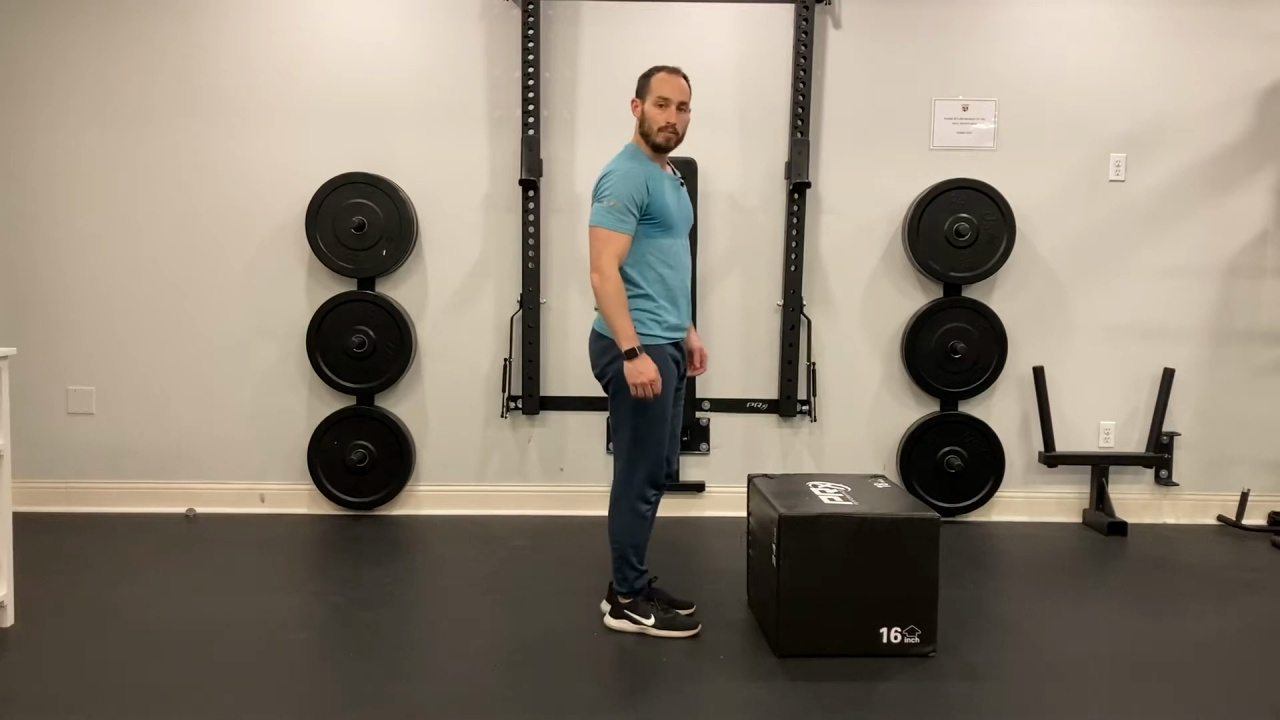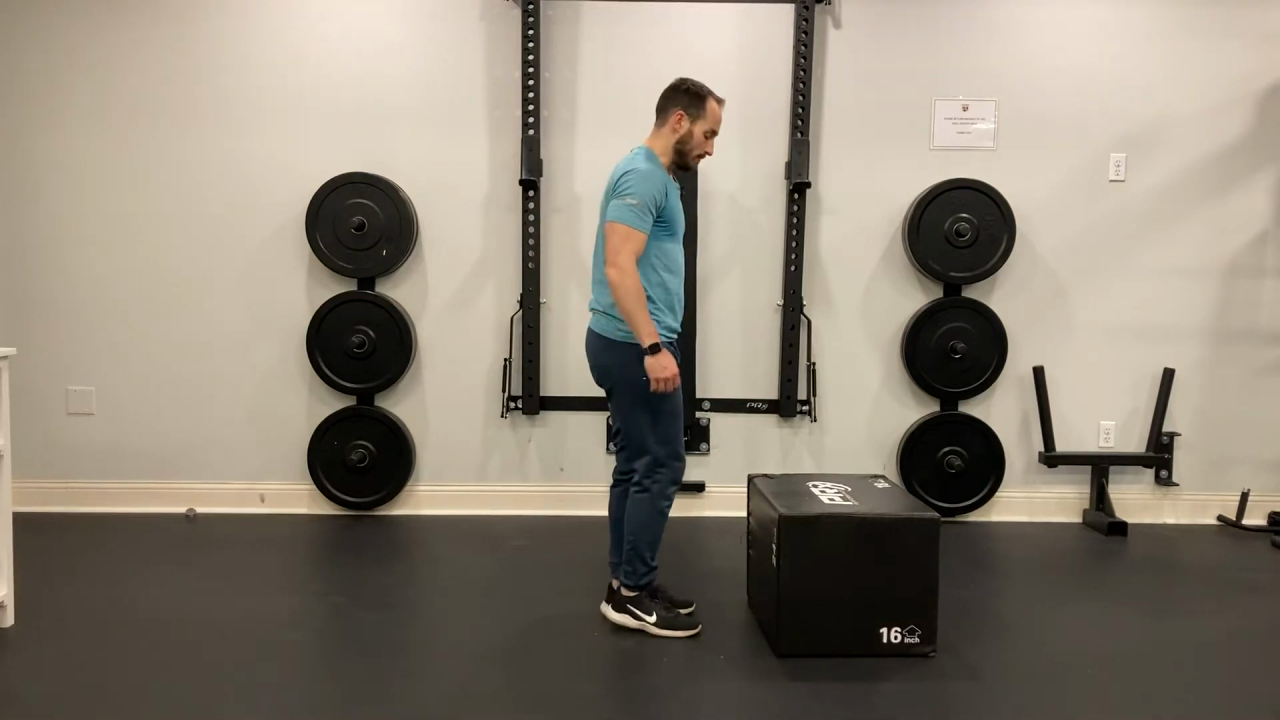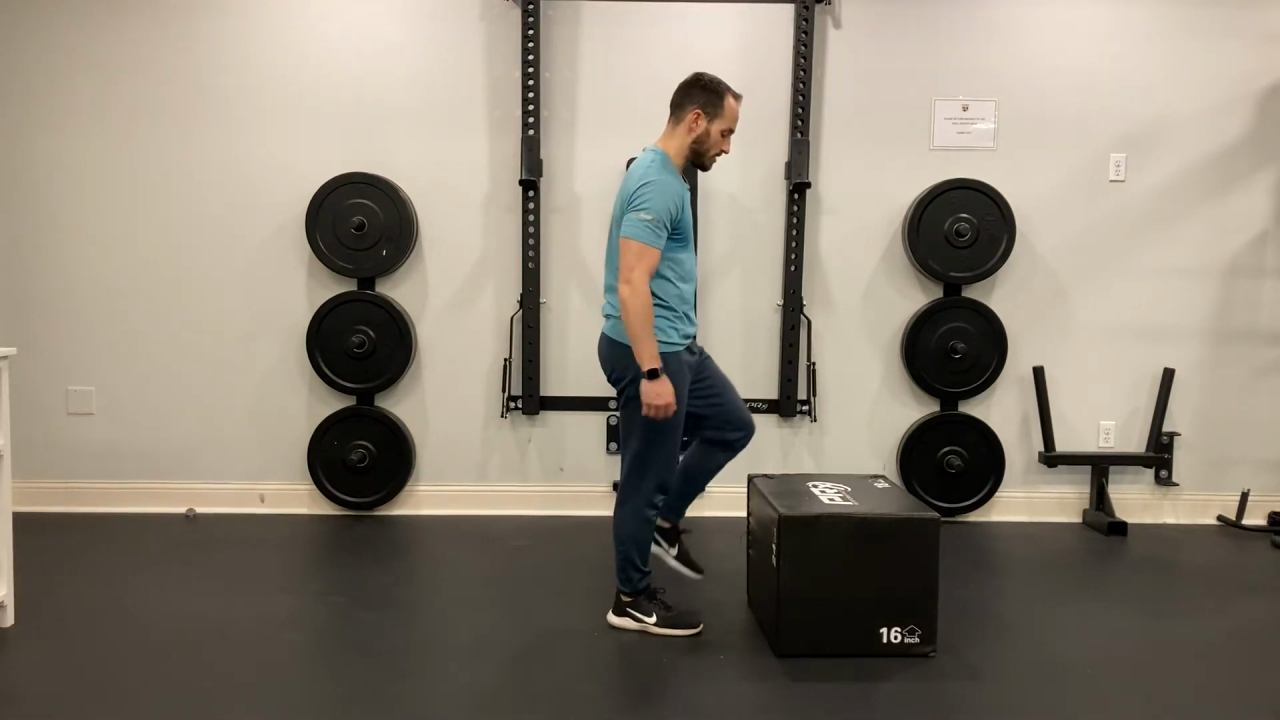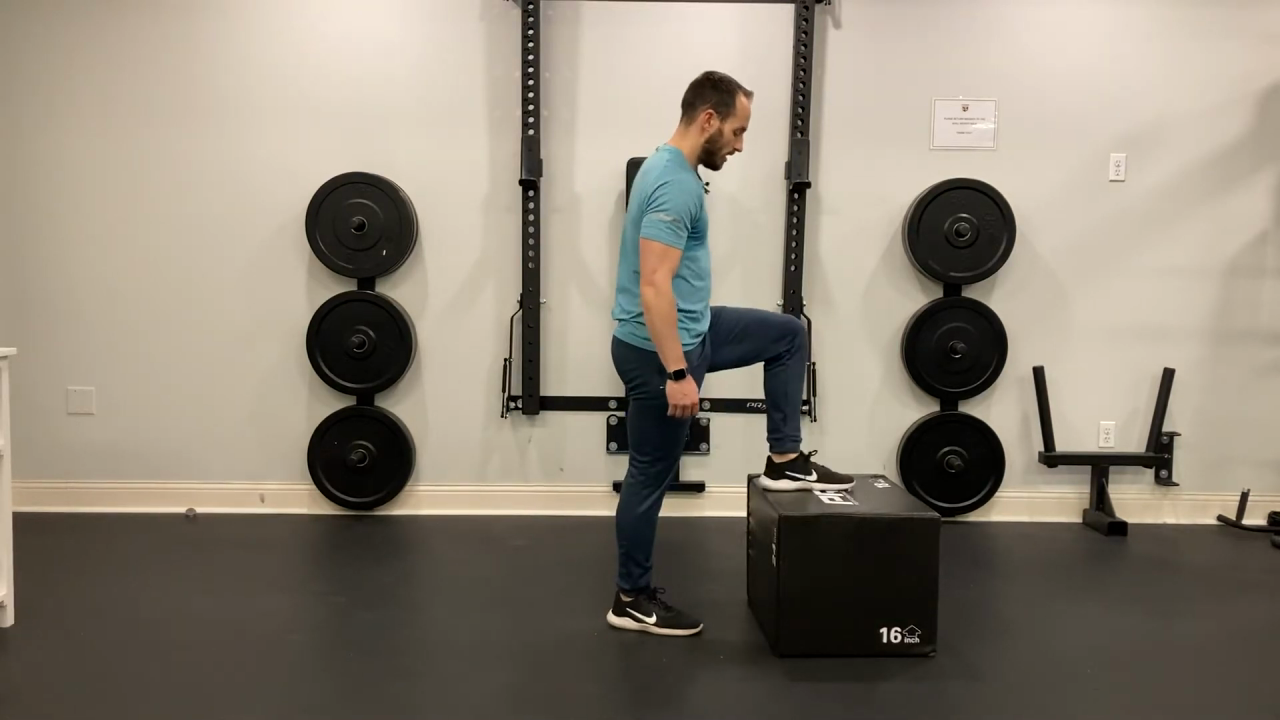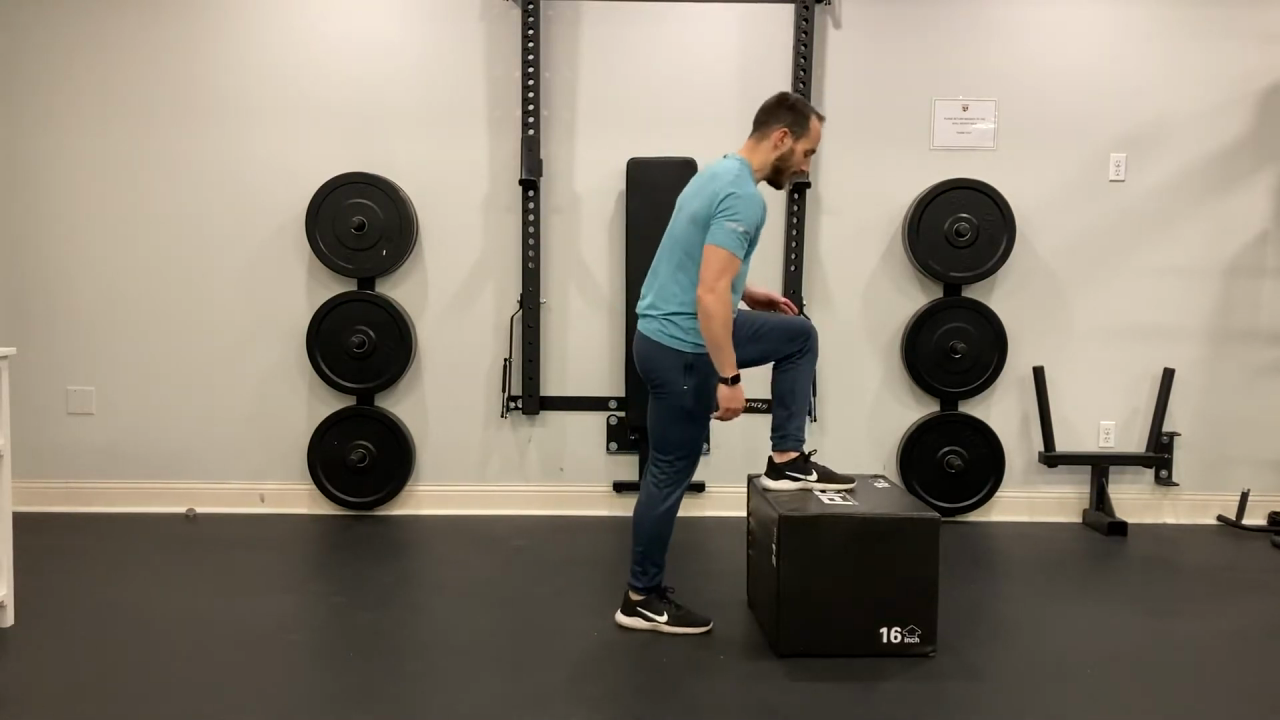
dt=1s
person 1, frame 1
left shoulder: (670, 177)
right shoulder: (625, 177)
right elbow: (605, 271)
left wrist: (687, 332)
right wrist: (633, 353)
left hip: (665, 347)
right hip: (638, 350)
left knee: (657, 474)
right knee: (639, 477)
left ankle: (631, 584)
right ankle: (628, 600)
person 1, frame 2
left shoulder: (654, 176)
right shoulder: (642, 176)
right elbow: (619, 267)
right wrist: (652, 346)
left hip: (632, 343)
right hip: (632, 345)
left knee: (636, 467)
right knee: (661, 466)
left ankle: (625, 582)
right ankle: (634, 591)
person 1, frame 3
left shoulder: (662, 174)
right shoulder: (657, 184)
right elbow: (632, 285)
right wrist: (651, 372)
left hip: (673, 347)
right hip: (651, 353)
left knee: (733, 426)
right knee: (646, 478)
left ankle: (664, 522)
right ankle: (632, 598)
person 1, frame 4
left shoulder: (668, 168)
right shoulder: (675, 184)
right elbow: (654, 286)
right wrist: (678, 372)
left hip: (686, 329)
right hip: (658, 348)
left knee: (788, 334)
right knee: (650, 474)
left ankle: (784, 459)
right ankle: (631, 600)
person 1, frame 5
left shoulder: (720, 173)
right shoulder: (742, 197)
right elbow: (710, 294)
left wrist: (753, 296)
right wrist: (730, 379)
left hip: (677, 331)
right hip: (679, 348)
left knee: (798, 335)
right knee: (671, 472)
left ankle: (786, 460)
right ankle: (641, 599)
